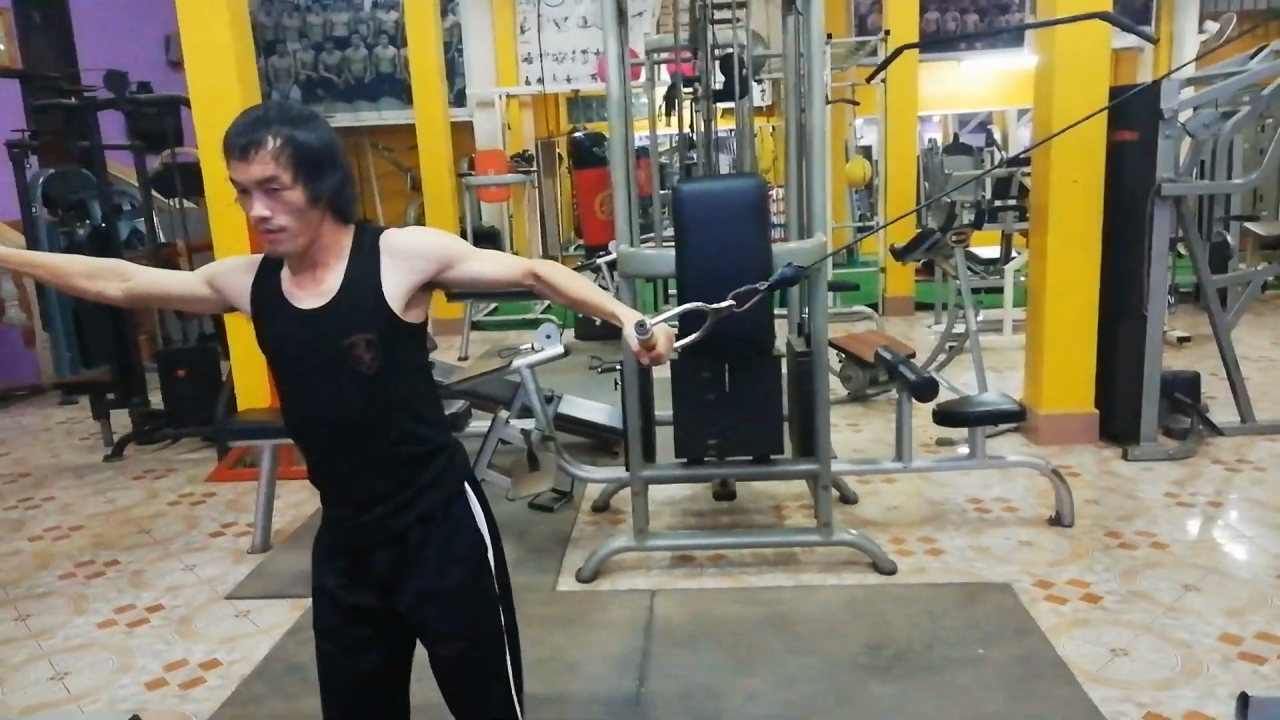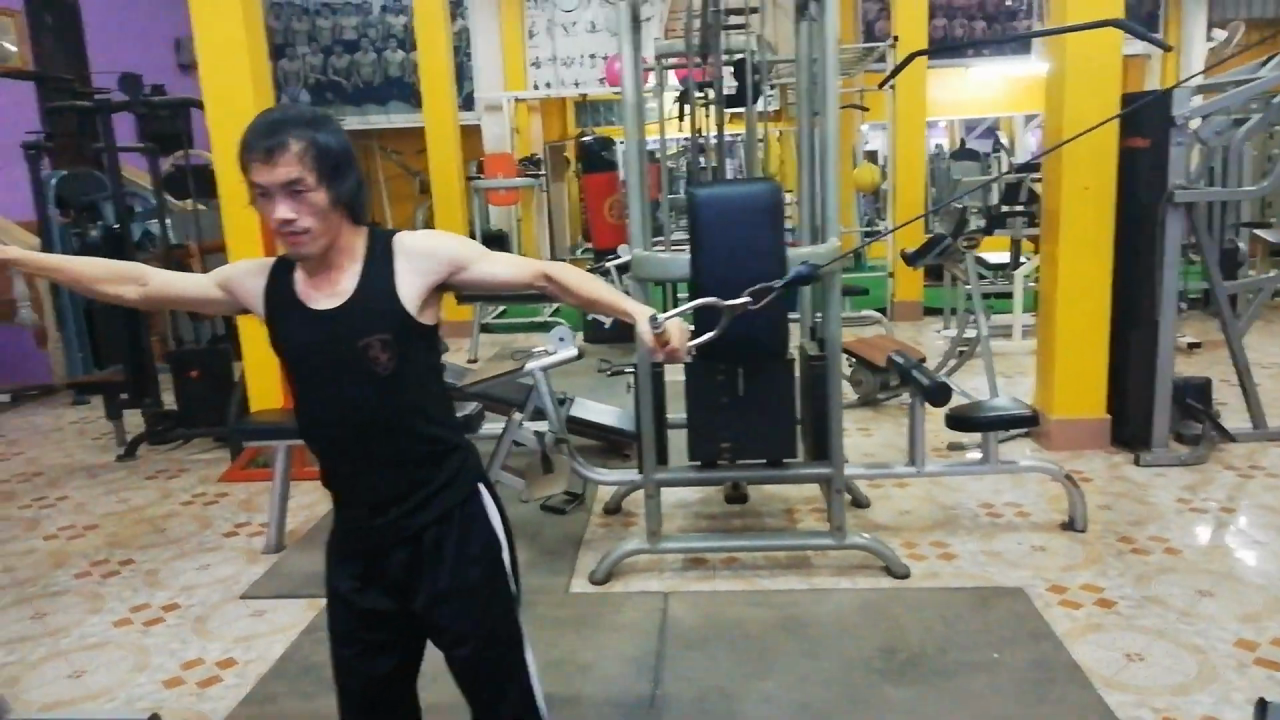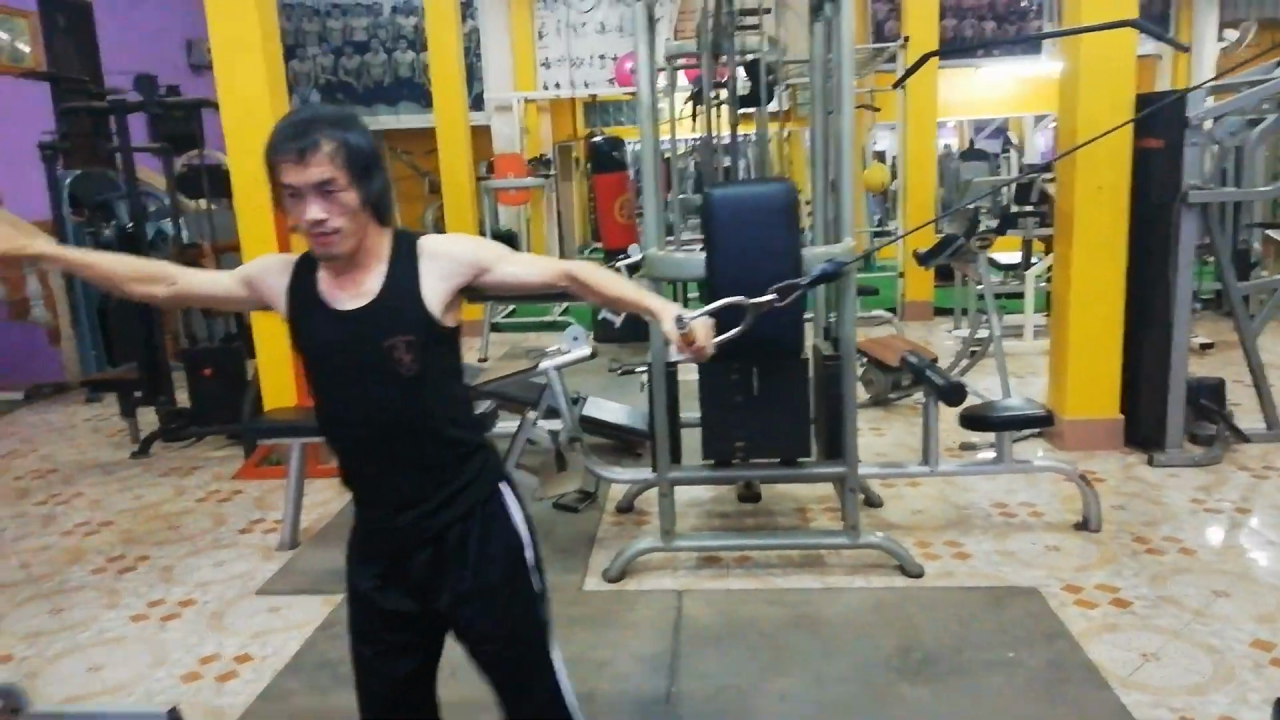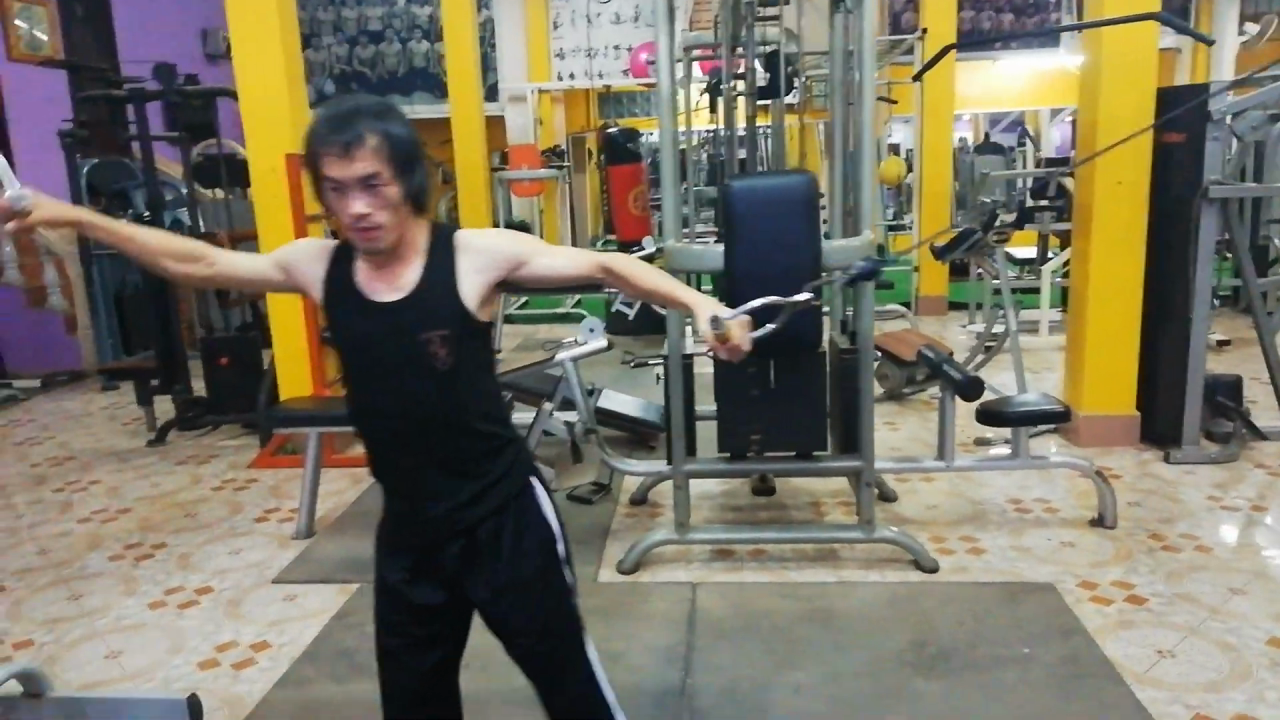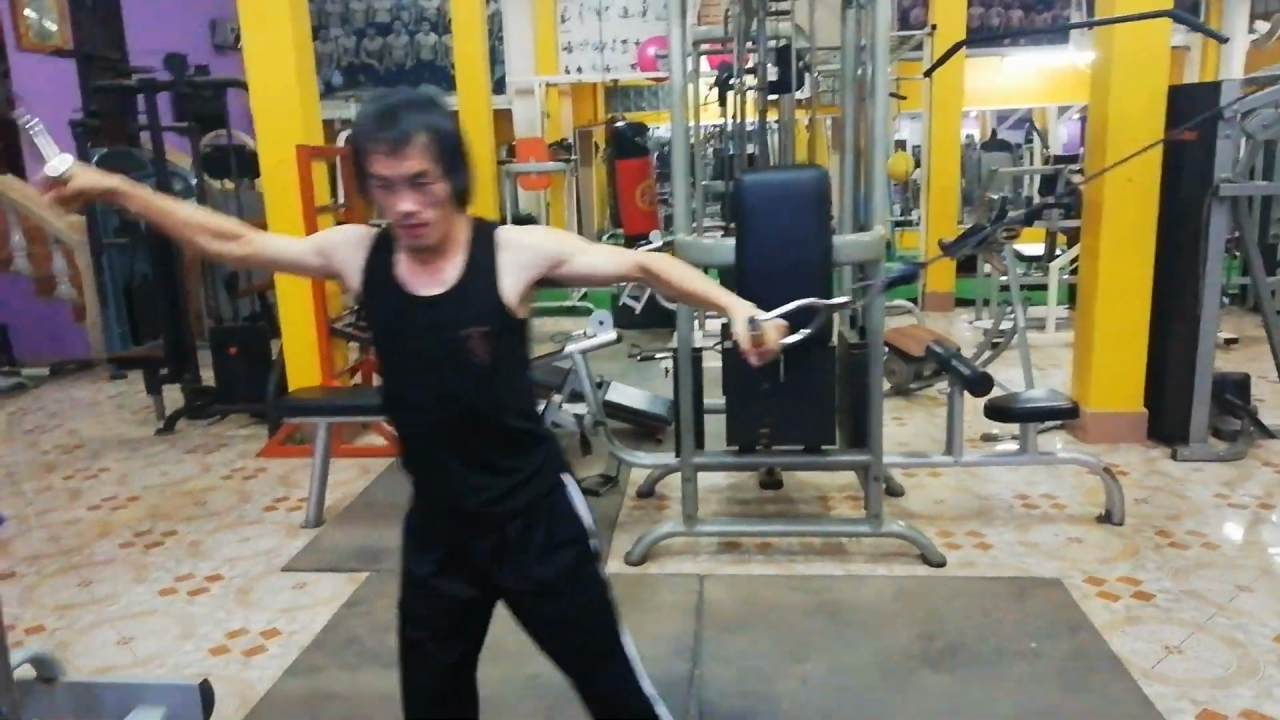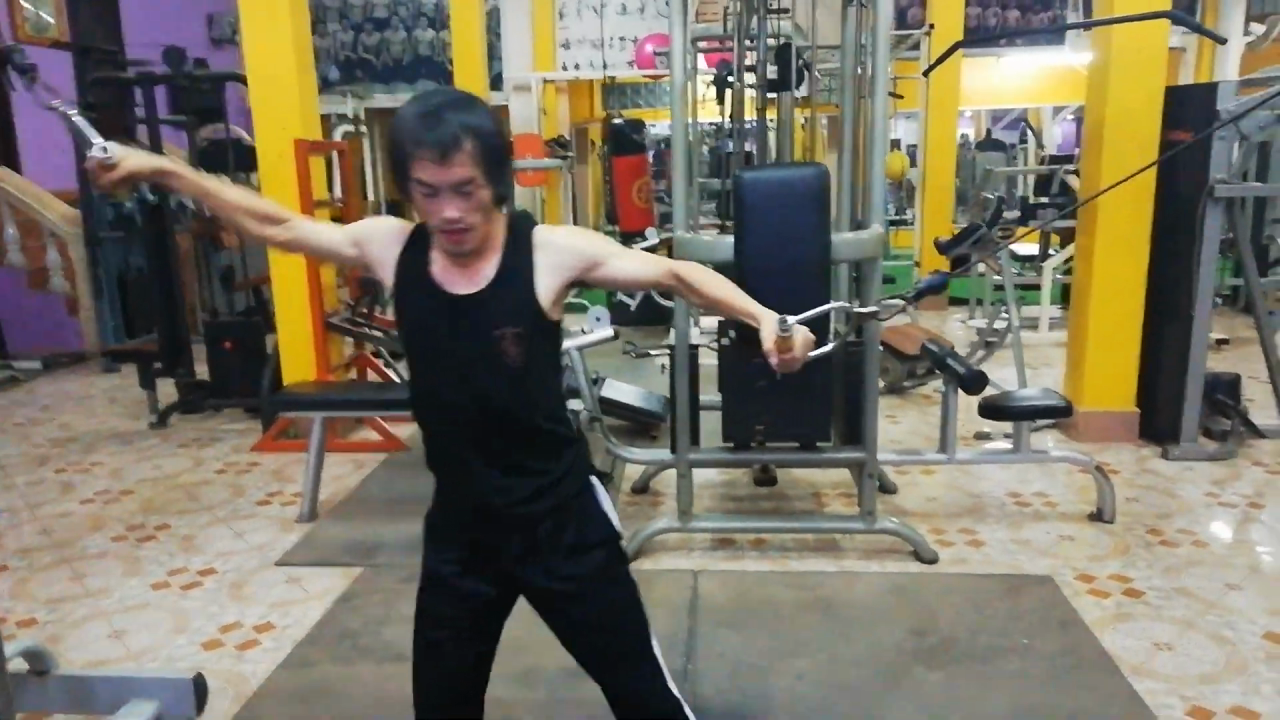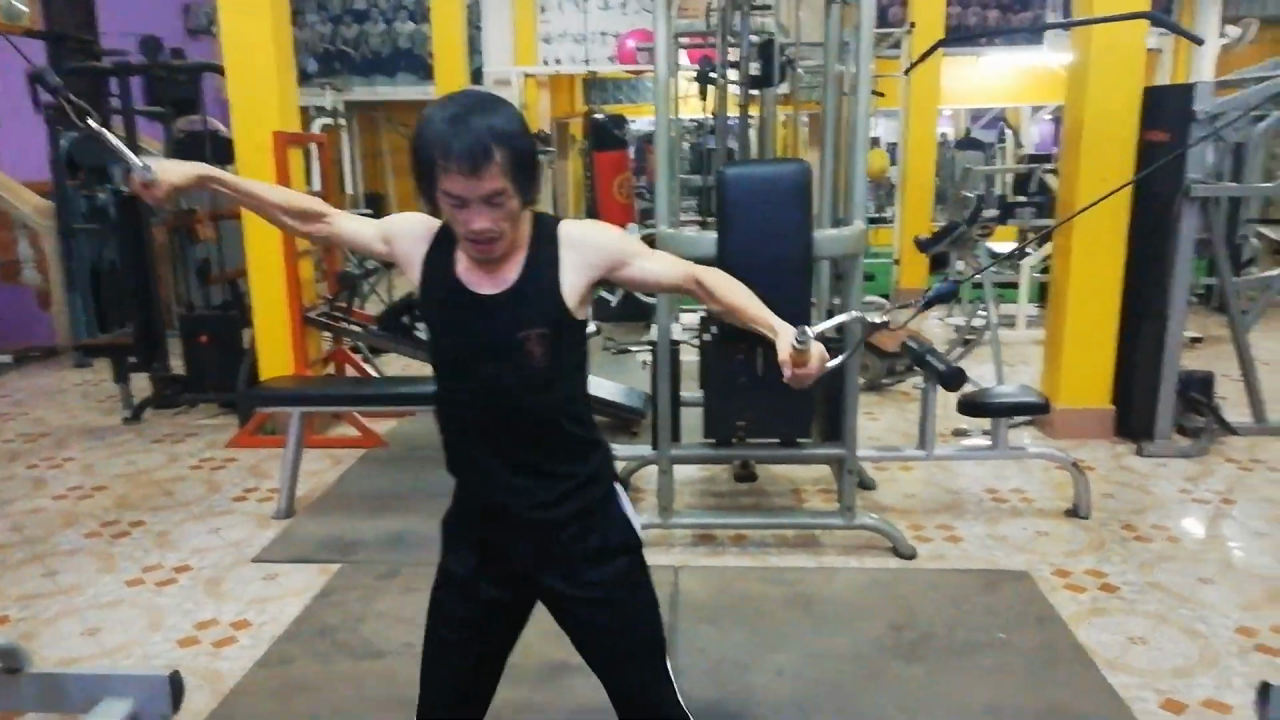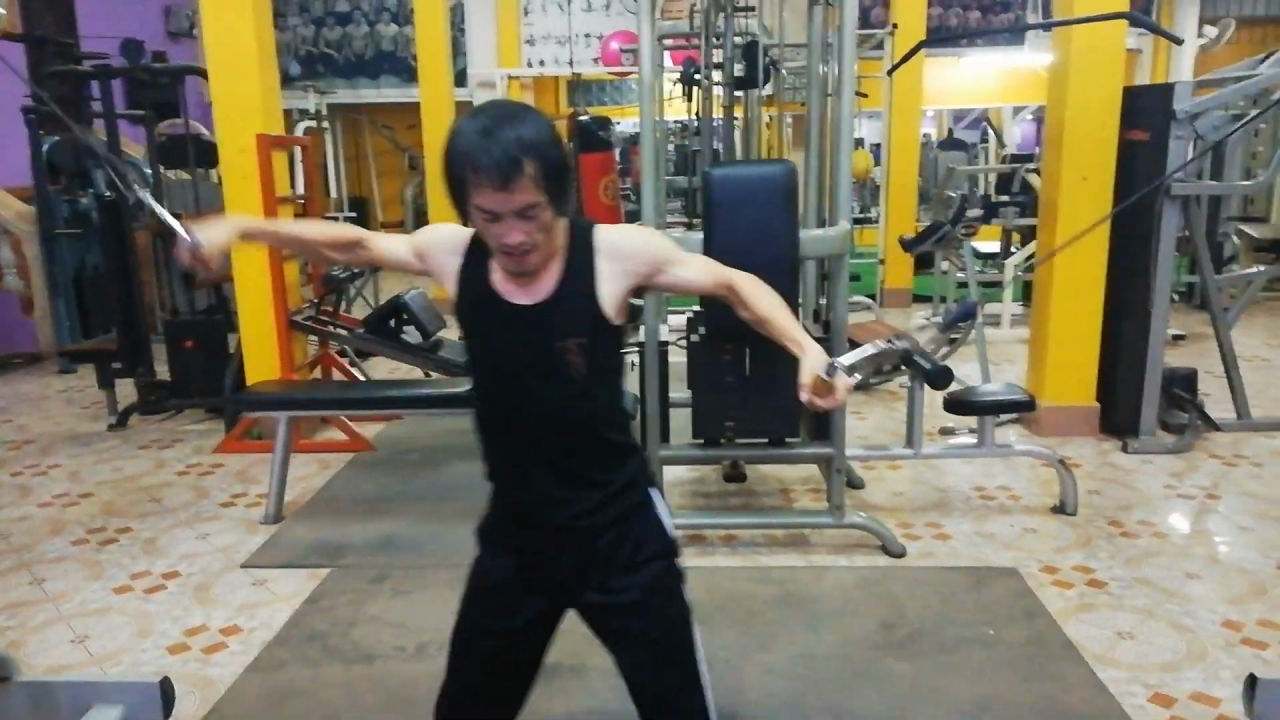
dt=0.1s
person 1, frame 1
left shoulder: (405, 255)
right shoulder: (248, 283)
left elbow: (532, 273)
right elbow: (122, 283)
left wrist: (624, 315)
left hip: (438, 524)
right hip: (347, 539)
person 1, frame 2
left shoulder: (417, 258)
right shoulder: (261, 285)
left elbow: (543, 274)
right elbow: (138, 285)
left wrist: (638, 312)
left hip: (453, 525)
right hip: (360, 540)
person 1, frame 3
left shoulder: (440, 261)
right shoulder: (285, 282)
left elbow: (568, 275)
right elbow: (160, 283)
left wrist: (661, 311)
left hip: (474, 526)
right hip: (381, 541)
person 1, frame 4
left shoulder: (476, 254)
right shoulder: (319, 267)
left elbow: (602, 266)
right elbow: (196, 262)
left wrist: (698, 304)
right wrist: (71, 215)
left hip: (505, 518)
right hip: (410, 532)
person 1, frame 5
left shoulder: (518, 250)
right shoulder: (357, 255)
left elbow: (645, 266)
right elbow: (234, 242)
left wrist: (735, 308)
right wrist: (111, 187)
left hip: (535, 515)
right hip: (438, 525)
person 1, frame 6
left shoulder: (553, 250)
right shoulder: (391, 248)
left elbow: (673, 274)
right elbow: (278, 225)
left wrist: (763, 317)
right wrist: (162, 169)
left hip: (562, 516)
right hip: (460, 524)
person 1, frame 7
left shoulder: (579, 248)
right shoulder: (416, 244)
left elbow: (698, 280)
right elbow: (318, 217)
left wrist: (778, 329)
right wrist: (208, 177)
left hip: (583, 521)
right hip: (479, 525)
person 1, frame 8
left shoulder: (616, 252)
right shoulder: (450, 255)
left elbow: (732, 283)
right elbow: (355, 242)
left wrist: (806, 348)
right wrist: (242, 228)
left hip: (620, 528)
right hip: (516, 532)
